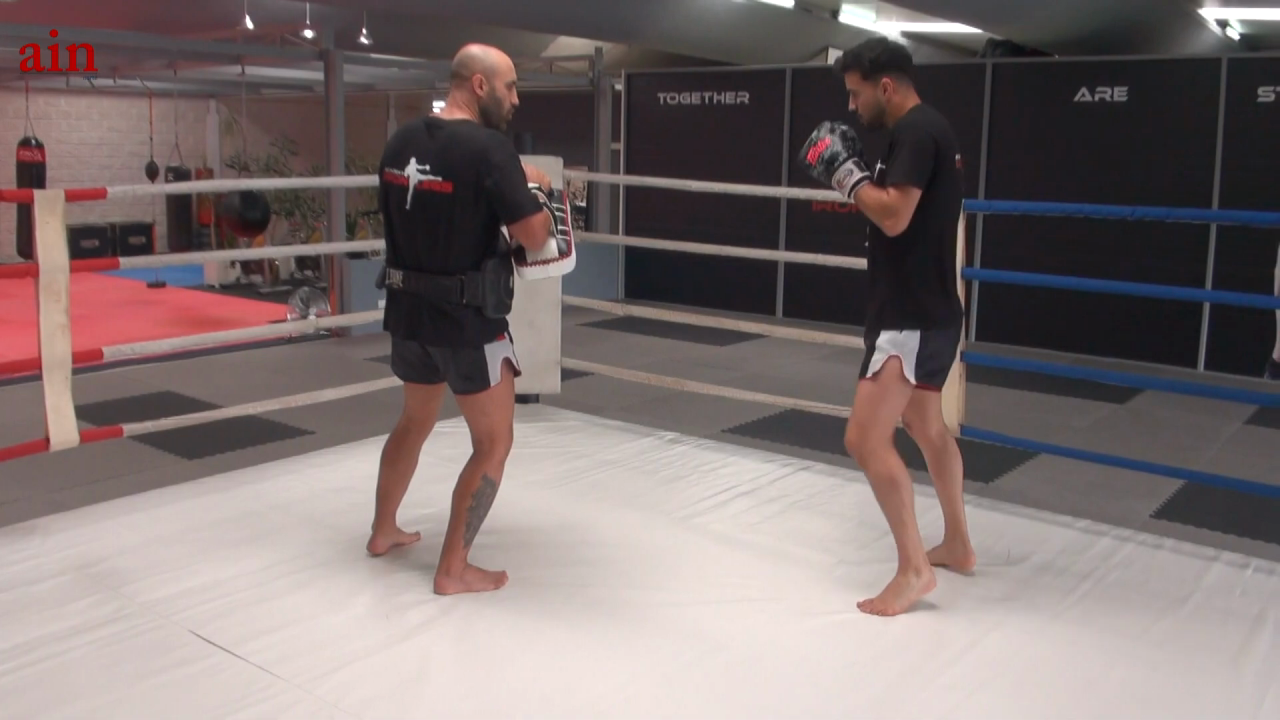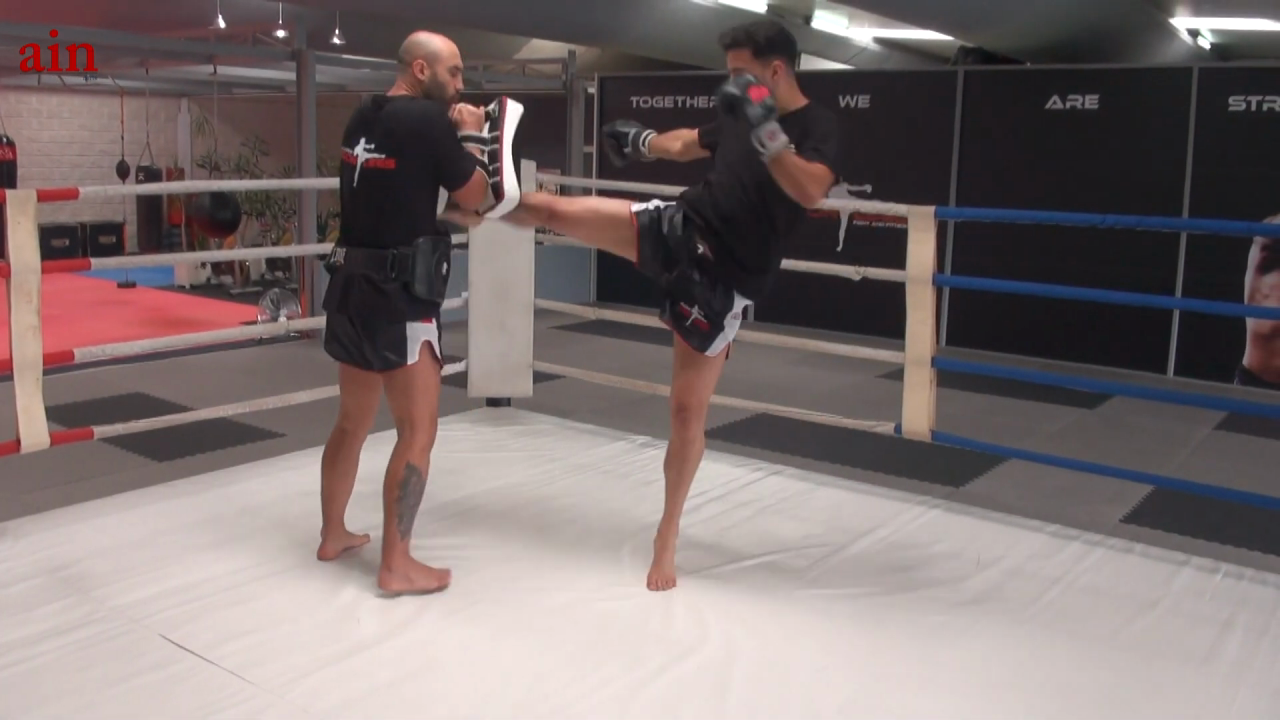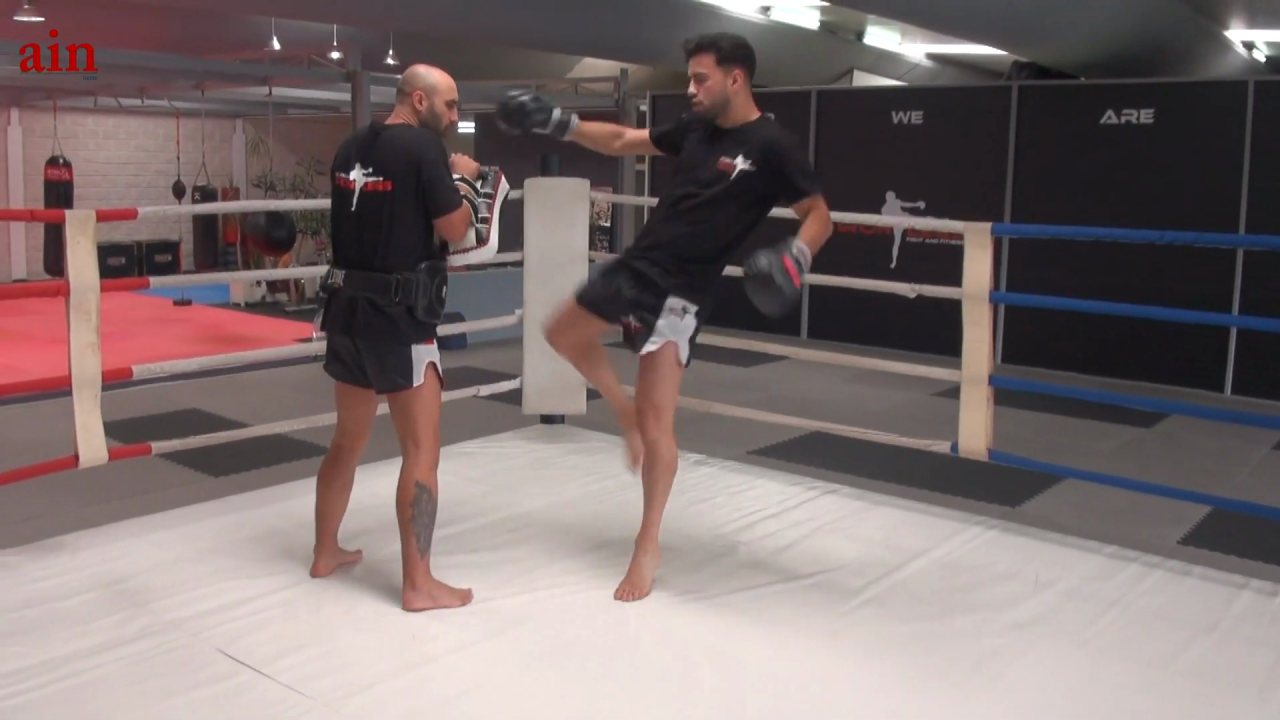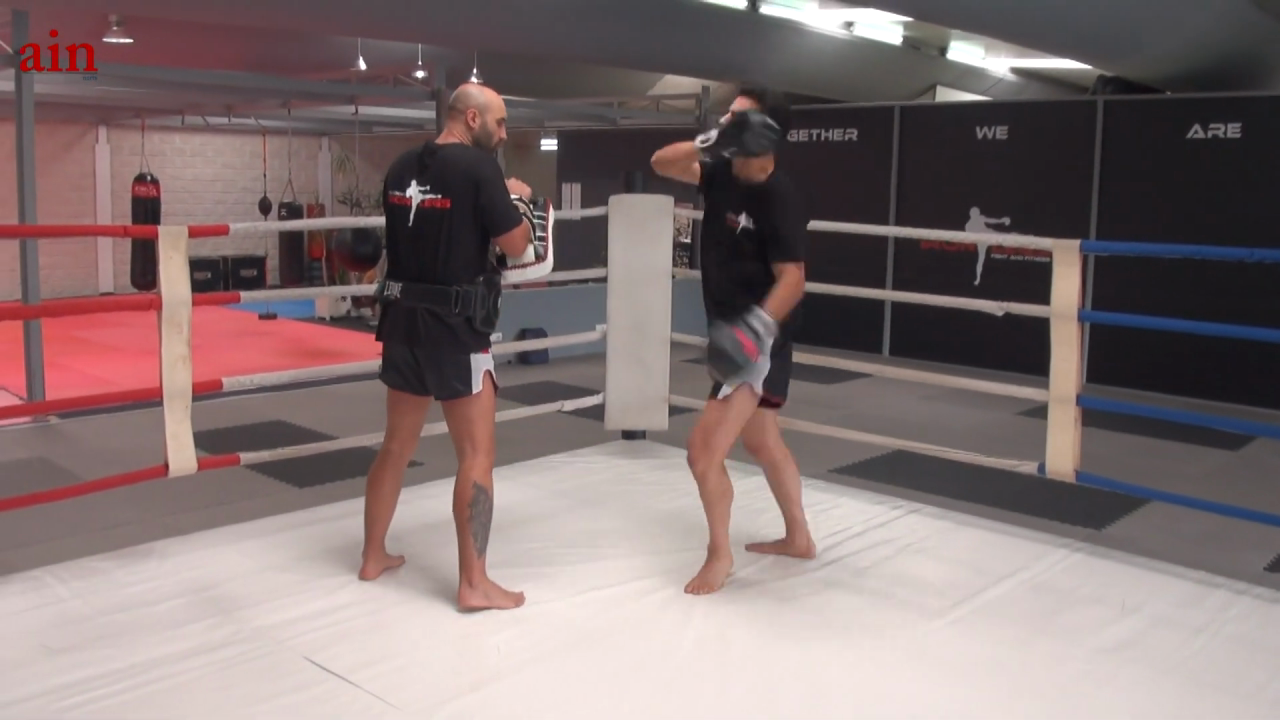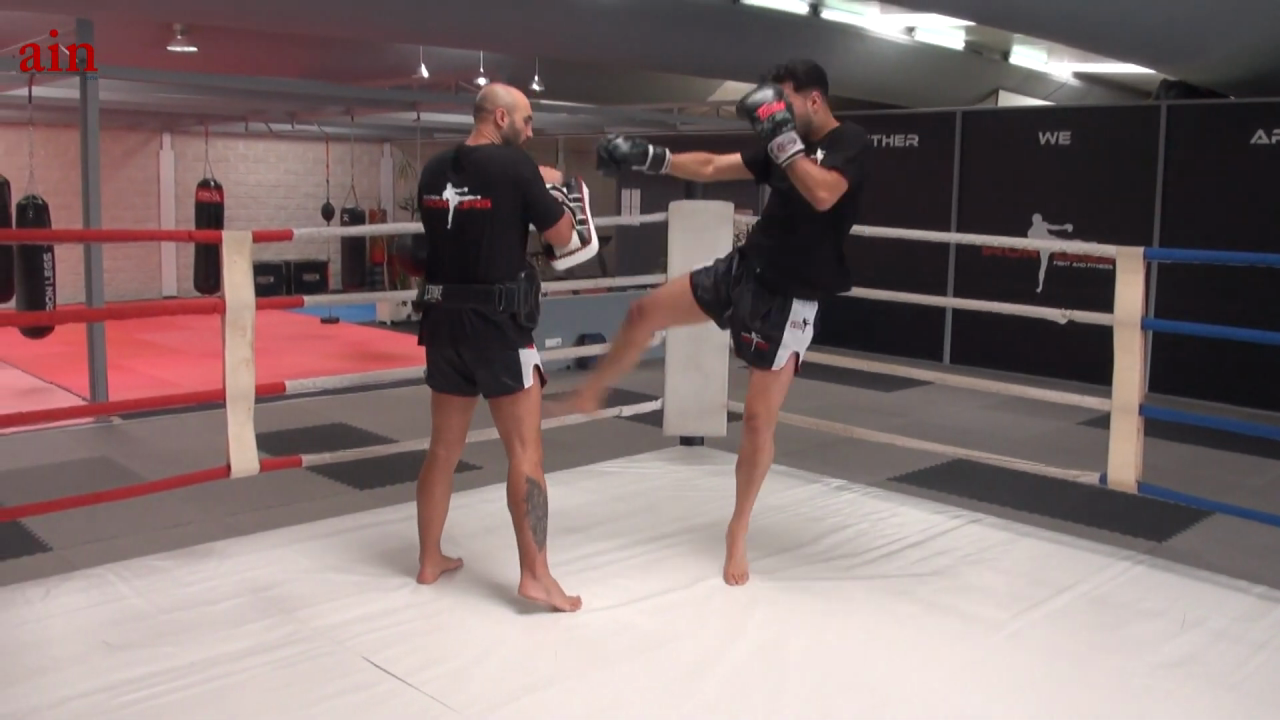
dt=1s
person 1, frame 1
left shoulder: (915, 132)
right shoulder: (929, 129)
left elbow: (892, 218)
left wrist: (842, 171)
right wrist: (857, 168)
left hip: (912, 316)
right hip: (930, 309)
left knee: (865, 438)
right knee: (927, 428)
left ankle: (913, 569)
right ankle: (956, 543)
person 1, frame 2
left shoulder: (817, 126)
right shoulder: (737, 119)
left elbow: (811, 192)
right elbow: (686, 143)
left wrist: (762, 127)
right wrist: (639, 141)
left hip: (723, 280)
right hip: (678, 232)
left knee: (687, 416)
right knee: (554, 212)
left ankle: (667, 537)
person 1, frame 3
left shoulder: (774, 146)
right shoulder: (693, 129)
left elbow: (819, 215)
right elbow: (618, 140)
left wrist: (793, 258)
right wrist: (551, 121)
left hip: (677, 296)
right hip: (634, 266)
left knee: (655, 423)
right knee: (562, 335)
left ankle: (647, 550)
right ankle: (626, 410)
person 1, frame 4
left shoulder: (781, 200)
right shoulder: (726, 166)
left elbow: (792, 281)
right elbow: (664, 163)
left wrist: (751, 332)
right wrist: (715, 139)
left hip: (757, 337)
right hip: (731, 323)
left knee: (702, 454)
right knee: (763, 444)
left ankle: (718, 557)
right ankle: (798, 538)
person 1, frame 5
left shoulder: (850, 143)
right shoulder: (783, 146)
left elbow: (823, 196)
right elbow: (712, 167)
left wrist: (779, 133)
right wrist: (648, 156)
left hip: (788, 303)
right hip: (741, 271)
left knee: (759, 421)
right knee: (644, 313)
left ankle: (738, 533)
right ankle: (592, 392)
person 2, frame 1
left shoulder: (402, 141)
right shoulder: (488, 147)
right elbow: (533, 235)
right wrist: (533, 185)
left hip: (408, 309)
right hip: (467, 319)
left knee: (415, 421)
right knee: (494, 443)
left ankle: (383, 530)
right ankle: (453, 569)
person 2, frame 2
left shoulder: (361, 118)
right shoulder: (427, 118)
right elbow: (475, 198)
right wrist: (472, 135)
left hip: (349, 288)
right hip: (399, 296)
left knee: (352, 421)
right knee: (417, 432)
left ankle: (333, 534)
right ankle: (397, 565)
person 2, frame 3
left shoulder: (351, 149)
right shoulder: (421, 146)
right elbow: (455, 229)
right wrist: (460, 176)
left hip: (349, 309)
right hip: (398, 316)
left knee: (348, 438)
right knee: (422, 451)
left ankle: (326, 551)
right ankle: (419, 584)
person 2, frame 4
left shoulder: (401, 168)
right shoulder: (477, 166)
right elbow: (515, 245)
right wrist: (515, 197)
left hip: (404, 319)
right hip: (455, 325)
left knee: (397, 445)
right knee: (477, 455)
left ankle: (373, 556)
right ankle: (474, 583)
person 2, frame 5
left shoulder: (434, 170)
right shoulder: (512, 163)
right elbow: (564, 236)
right wrist: (550, 187)
left hip: (444, 320)
right hip: (498, 324)
left knee: (443, 447)
right knee: (525, 449)
left ankle: (430, 560)
right ankle: (535, 576)
